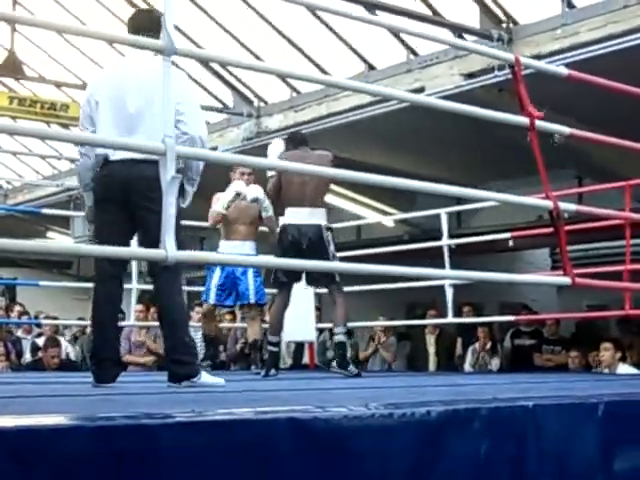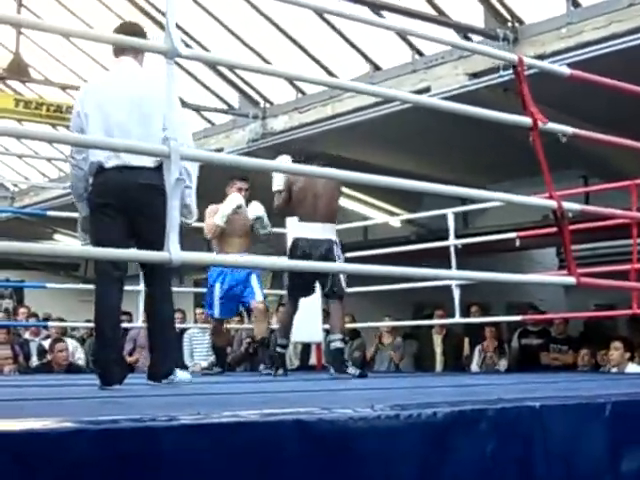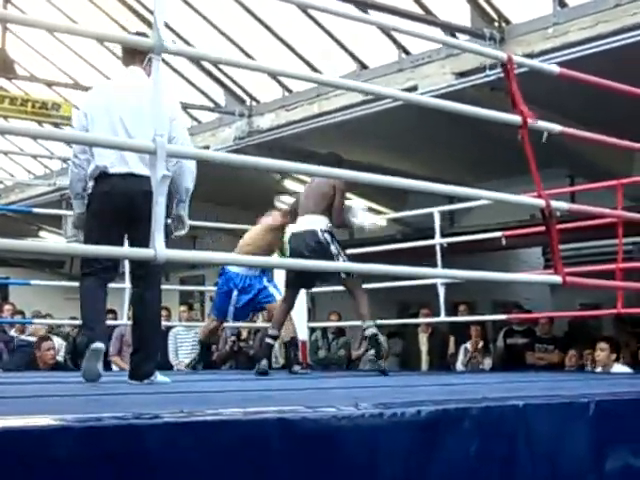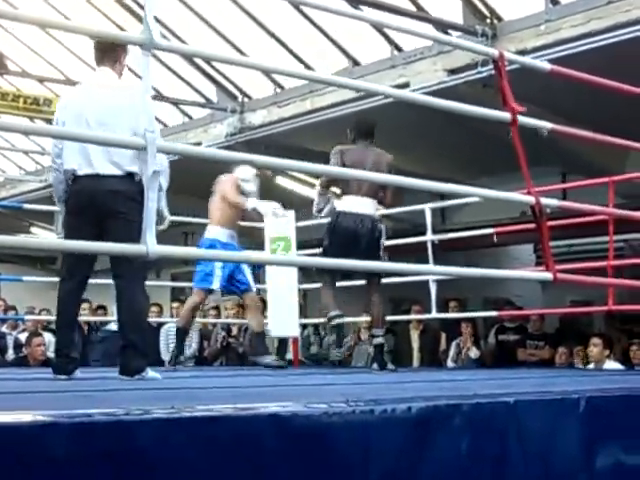
dt=0.5s
person 1, frame 1
left shoulder: (103, 78)
right shoulder: (172, 75)
left elbow: (86, 142)
right elbow: (193, 135)
left wrist: (88, 192)
right wrist: (190, 182)
left hip: (111, 176)
right hip: (154, 175)
left knee: (108, 272)
right knee: (165, 270)
left ankle: (104, 369)
right ankle: (183, 368)
person 1, frame 2
left shoulder: (90, 91)
right shoulder: (158, 87)
left elbow: (78, 154)
right elbow: (180, 143)
left wrist: (82, 205)
right wrist: (188, 195)
left hip: (106, 186)
right hip: (149, 184)
left knee: (109, 278)
right knee: (158, 277)
left ankle: (110, 371)
right ankle: (163, 368)
person 1, frame 3
left shoulder: (96, 96)
right shoulder: (164, 98)
left elbow: (79, 154)
right elbow: (182, 156)
left wrist: (78, 203)
right wrist: (181, 205)
left hip: (107, 190)
right hip: (148, 192)
left knee: (95, 271)
right knee: (147, 278)
left ankle: (95, 339)
right ankle: (144, 368)
person 1, frame 4
left shoulder: (70, 99)
right shoulder: (134, 96)
left elbow: (58, 157)
right elbow: (152, 153)
left wrist: (62, 202)
right wrist: (158, 199)
left hip: (81, 190)
right hip: (121, 190)
left knee: (73, 277)
right knee: (129, 277)
left ankle: (64, 362)
right ankle: (134, 363)
person 2, frame 1
left shoulder: (283, 159)
right shoulder: (327, 158)
left elbow: (273, 197)
left hip: (290, 229)
right hip: (317, 229)
left knee: (282, 294)
right knee: (335, 290)
left ankle: (271, 362)
right ankle: (340, 356)
person 2, frame 2
left shoulder: (293, 178)
left elbow: (279, 208)
left wrist: (278, 183)
left hip: (301, 243)
right hip: (327, 243)
left knee: (291, 302)
right knee: (335, 301)
left ankle: (279, 362)
right ankle: (337, 358)
person 2, frame 3
left shoulder: (310, 184)
right shoulder: (339, 181)
right elbow: (337, 220)
right wrist: (352, 220)
left hip: (296, 238)
right hip: (317, 235)
left knee: (288, 298)
right knee: (355, 287)
left ankle: (264, 357)
right ankle: (375, 344)
person 2, frame 4
left shoulder: (340, 151)
right shoulder: (387, 159)
left elbow: (329, 179)
right elbow: (388, 200)
left wrist: (322, 197)
left hip: (344, 218)
right hip: (370, 221)
left knee: (329, 280)
right knee: (374, 287)
right ankle: (378, 356)
person 3, frame 1
left shoulder: (258, 197)
right shoulder: (220, 196)
left elbow: (272, 227)
right elbow: (212, 221)
left wrist: (263, 203)
right wrist: (229, 198)
left hip: (248, 258)
right hip: (223, 257)
left knee: (252, 310)
right knee: (210, 308)
left ankle: (256, 361)
person 3, frame 2
left shoulder: (252, 211)
right shoulder: (214, 210)
left elbow: (265, 232)
right elbow: (209, 234)
left wrist: (261, 218)
right wrist: (225, 212)
left hip: (246, 269)
right hip: (222, 270)
left knee: (260, 308)
right knee: (217, 322)
right ankle: (220, 363)
person 3, frame 3
left shoulder: (281, 228)
right shoulder: (273, 221)
left hip: (258, 274)
right hip: (235, 274)
left knee: (278, 308)
right knee: (215, 322)
left ankle: (295, 362)
person 3, frame 4
left shoulder: (240, 197)
right shoulder: (225, 180)
right elbow: (236, 201)
left wrist: (250, 189)
right wrist: (262, 204)
left hip: (232, 247)
right hip: (215, 243)
left knee: (253, 300)
right knee: (200, 296)
left ankle: (259, 352)
right ankle: (177, 351)
